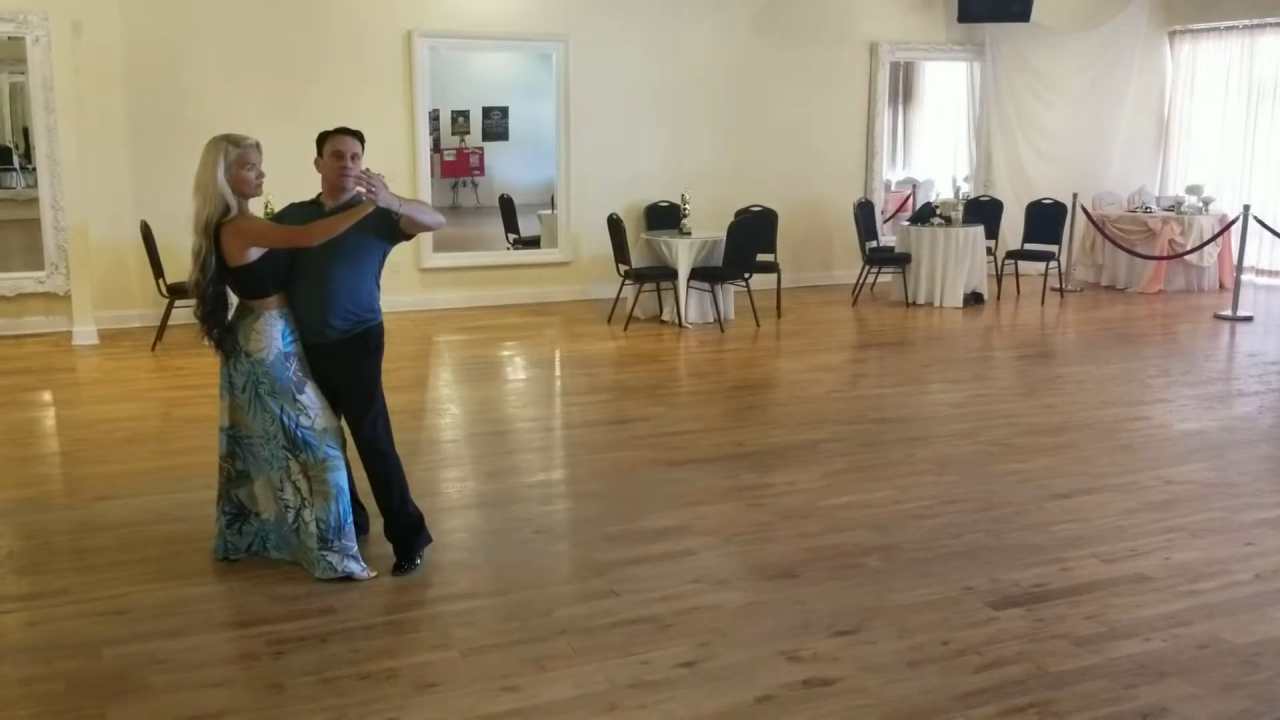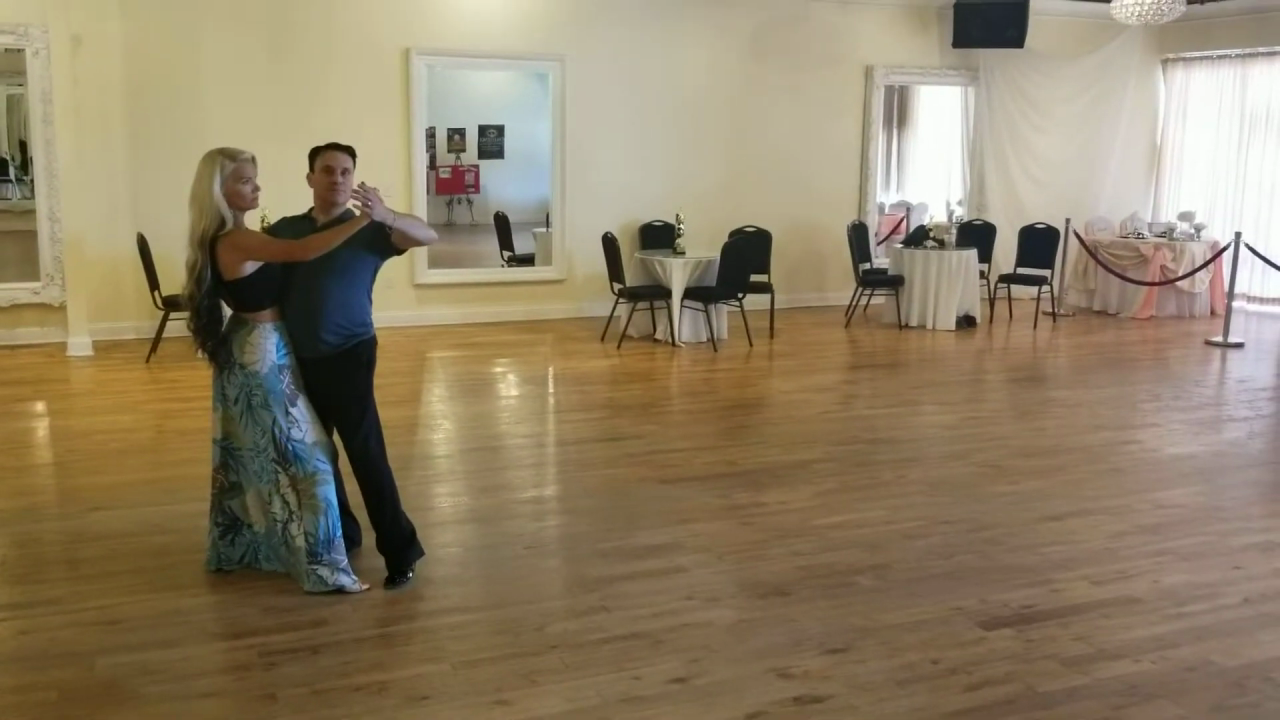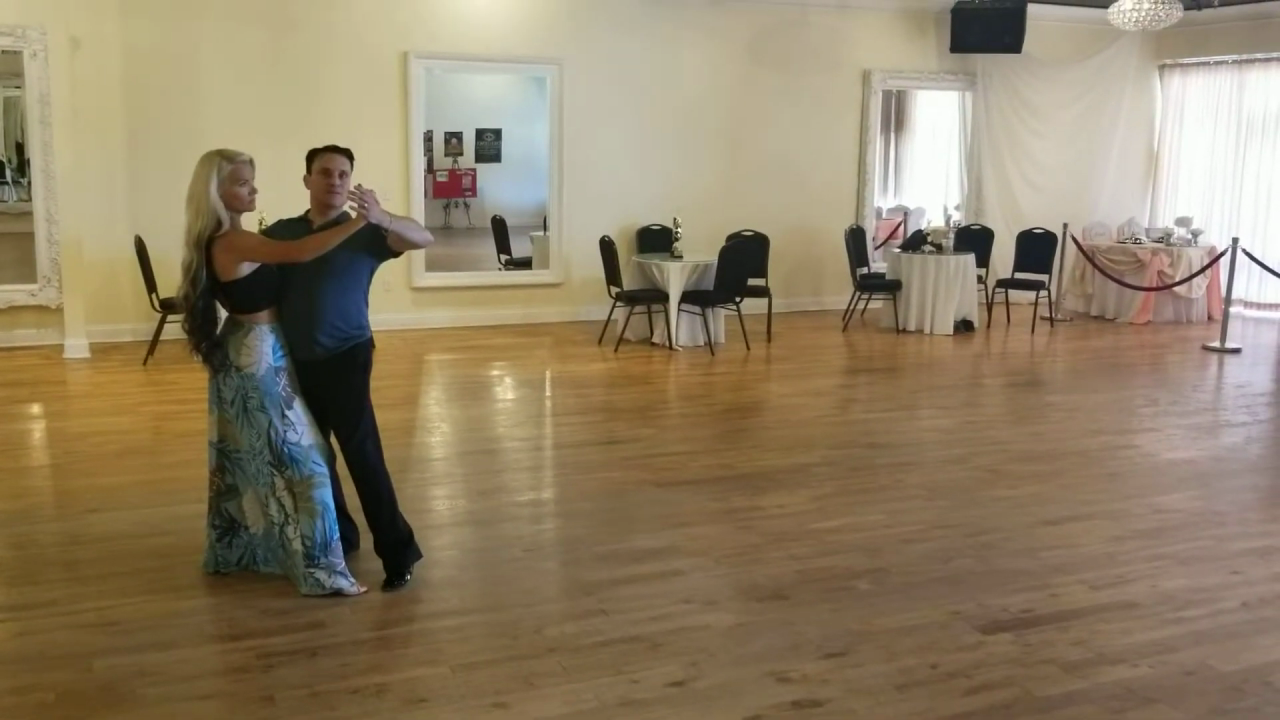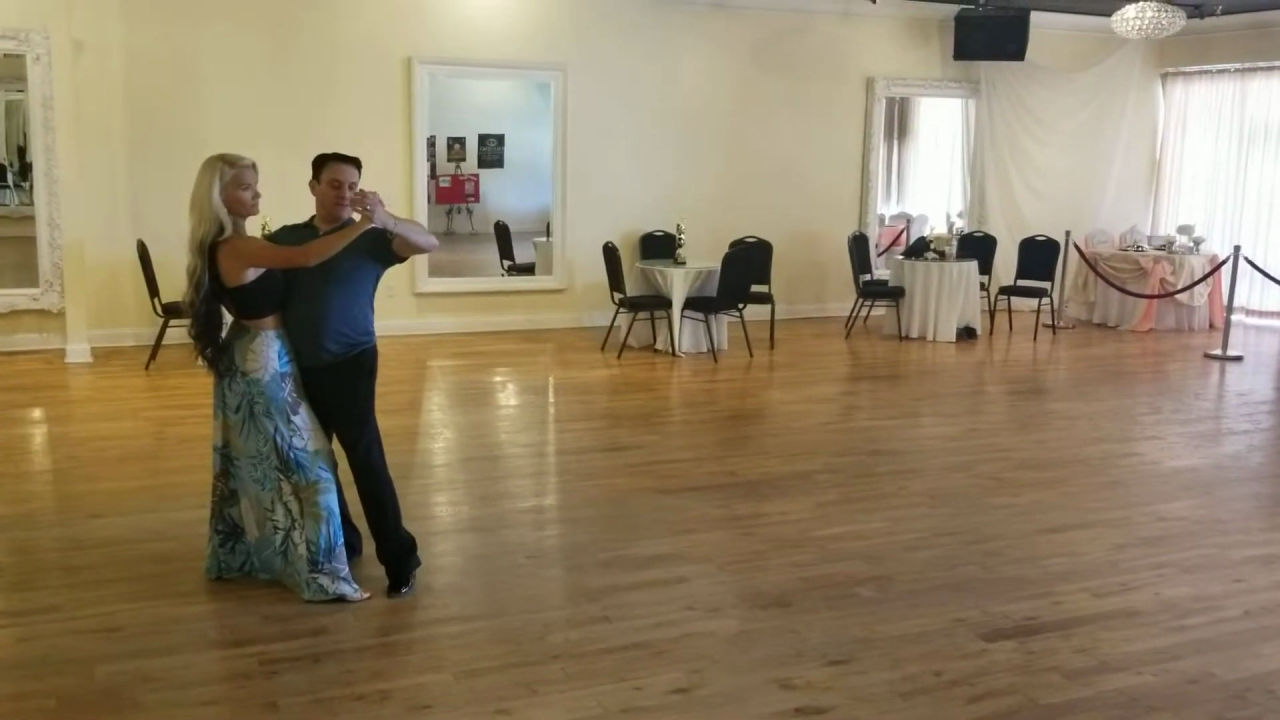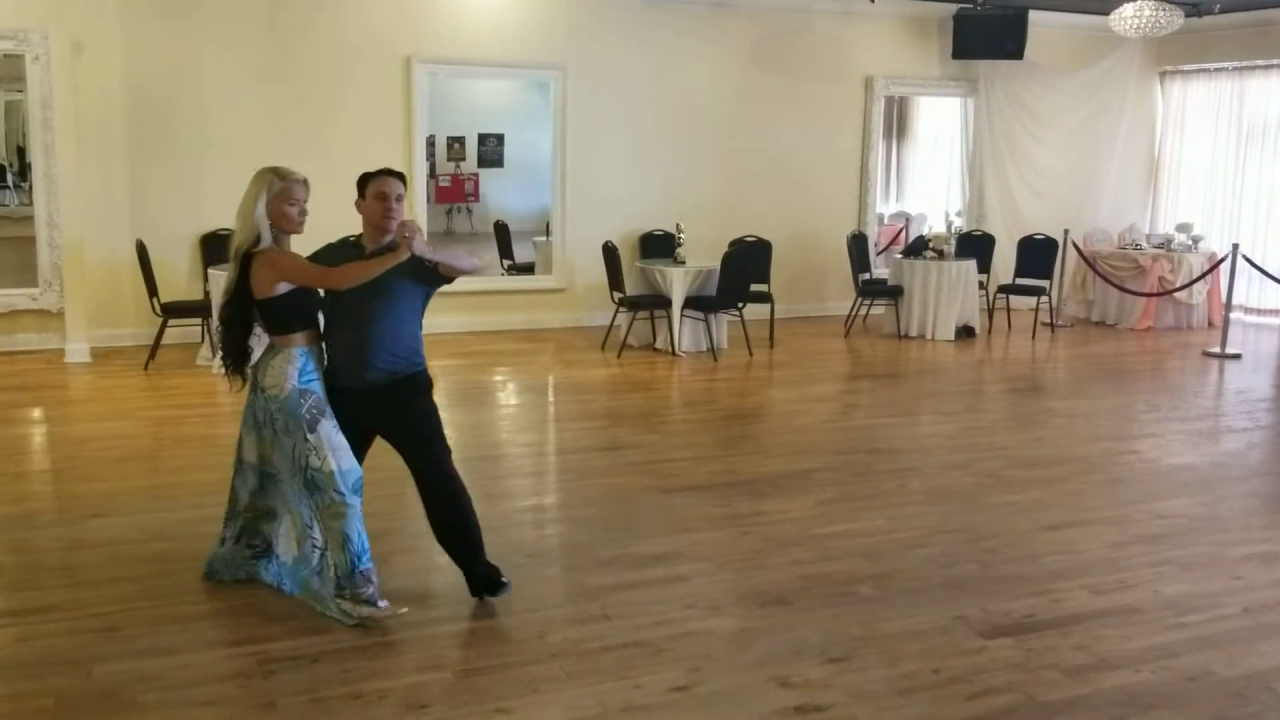
dt=1s
person 1, frame 1
left shoulder: (232, 226)
right shoulder: (241, 228)
right elbow: (309, 237)
right wrist: (367, 206)
left hip: (257, 338)
right hip: (268, 341)
left knee: (261, 443)
right knee: (315, 442)
left ankle: (245, 536)
right ankle: (330, 551)
person 1, frame 2
left shoulder: (224, 239)
right shoulder: (237, 241)
left elbow: (285, 255)
right elbow: (302, 252)
right wrist: (363, 219)
left hip: (246, 352)
right hip: (260, 354)
left knee: (252, 456)
right knee: (300, 456)
left ankle: (238, 547)
right ankle: (320, 564)
person 1, frame 3
left shoulder: (219, 241)
right shoulder: (233, 243)
right elbow: (298, 253)
right wrist: (359, 221)
left hip: (242, 354)
right hip: (257, 357)
left knee: (249, 460)
right knee: (298, 460)
left ankle: (235, 551)
right ankle: (318, 568)
person 1, frame 4
left shoulder: (223, 246)
right shoulder: (238, 247)
right elbow: (305, 257)
right wrist: (363, 224)
left hip: (245, 359)
right hip: (264, 362)
left knee: (250, 464)
right knee: (306, 464)
left ankle: (238, 557)
right ankle: (321, 573)
person 1, frame 5
left shoulder: (270, 259)
right shoulder: (273, 260)
right elbow: (338, 280)
right wrist: (401, 254)
left hip: (287, 375)
right hip: (292, 379)
left knee: (271, 480)
right knee: (336, 479)
left ankle: (241, 560)
right ankle: (354, 592)
person 2, frame 1
left shoulder: (376, 216)
right shoulder: (292, 215)
left elbow: (435, 221)
left wrist: (390, 201)
left hip: (355, 343)
right hip: (305, 346)
left knee: (373, 440)
left ankle: (408, 536)
right ankle: (347, 521)
person 2, frame 2
left shoulder: (367, 230)
right shoulder: (284, 230)
left elbow: (427, 235)
left wrist: (385, 216)
left hip: (348, 357)
right hip: (298, 360)
left knee: (367, 455)
left ankle: (401, 551)
right ankle: (339, 534)
person 2, frame 3
left shoulder: (364, 233)
right shoulder: (280, 232)
left elbow: (423, 238)
left wrist: (381, 218)
left hip: (344, 360)
right hip: (295, 363)
left knee: (363, 457)
left ankle: (398, 553)
right ankle: (337, 536)
person 2, frame 4
left shoulder: (369, 239)
right shoulder: (285, 238)
left elbow: (428, 242)
left wrist: (384, 218)
left hip: (349, 365)
right hip: (298, 369)
left knee: (366, 460)
left ankle: (400, 558)
right ankle: (339, 541)
person 2, frame 5
left shoulder: (415, 260)
right shoulder: (330, 256)
left elbow: (473, 264)
left wrist: (426, 250)
left hip: (403, 387)
right hip: (343, 389)
left knee: (438, 474)
left ankle: (479, 570)
